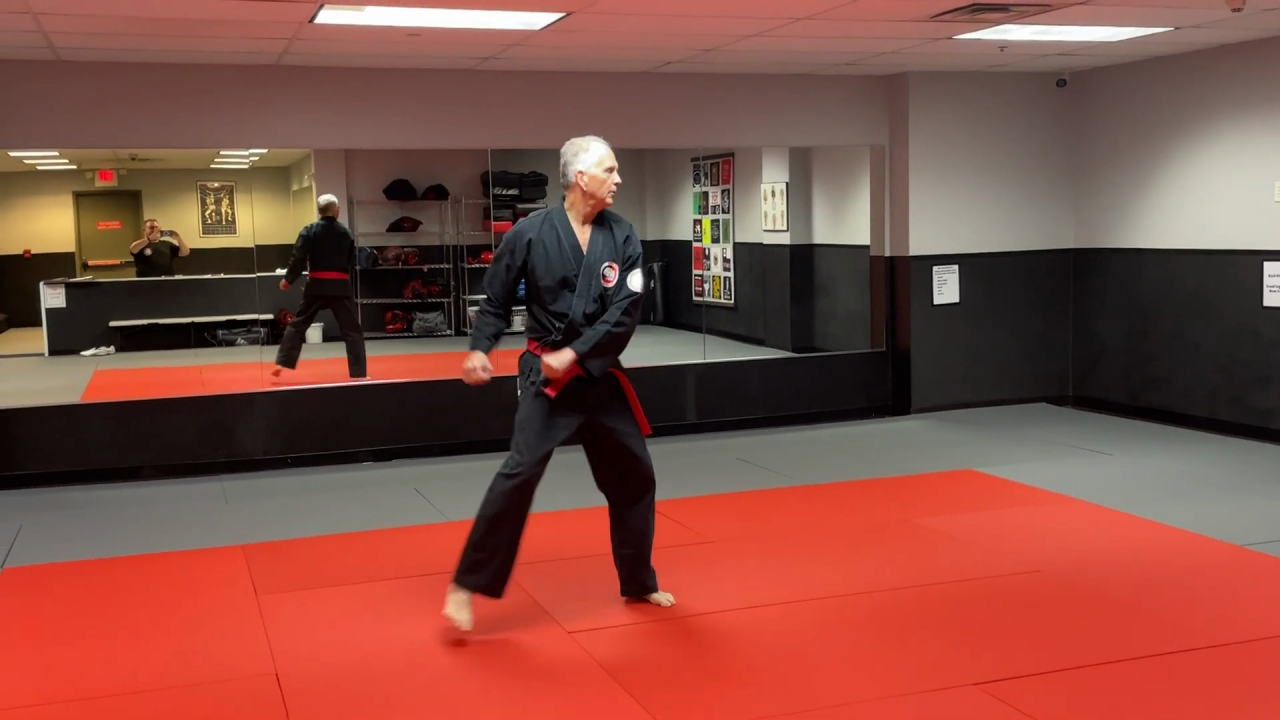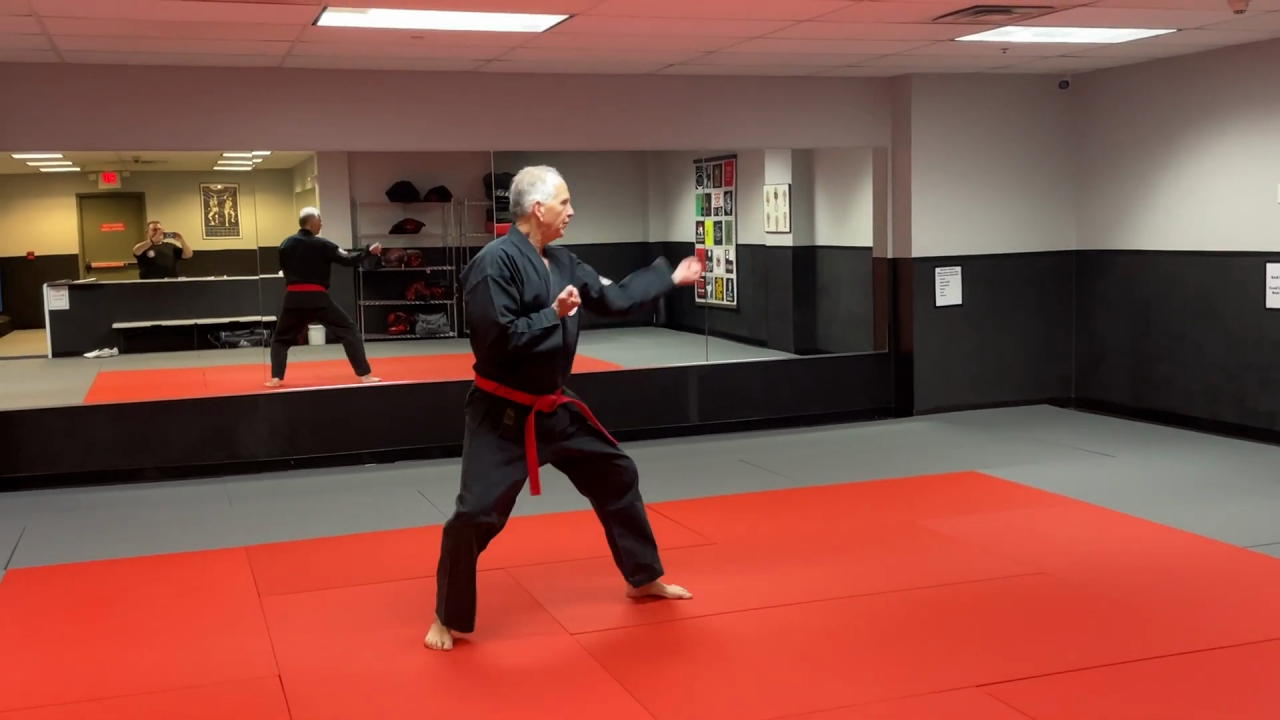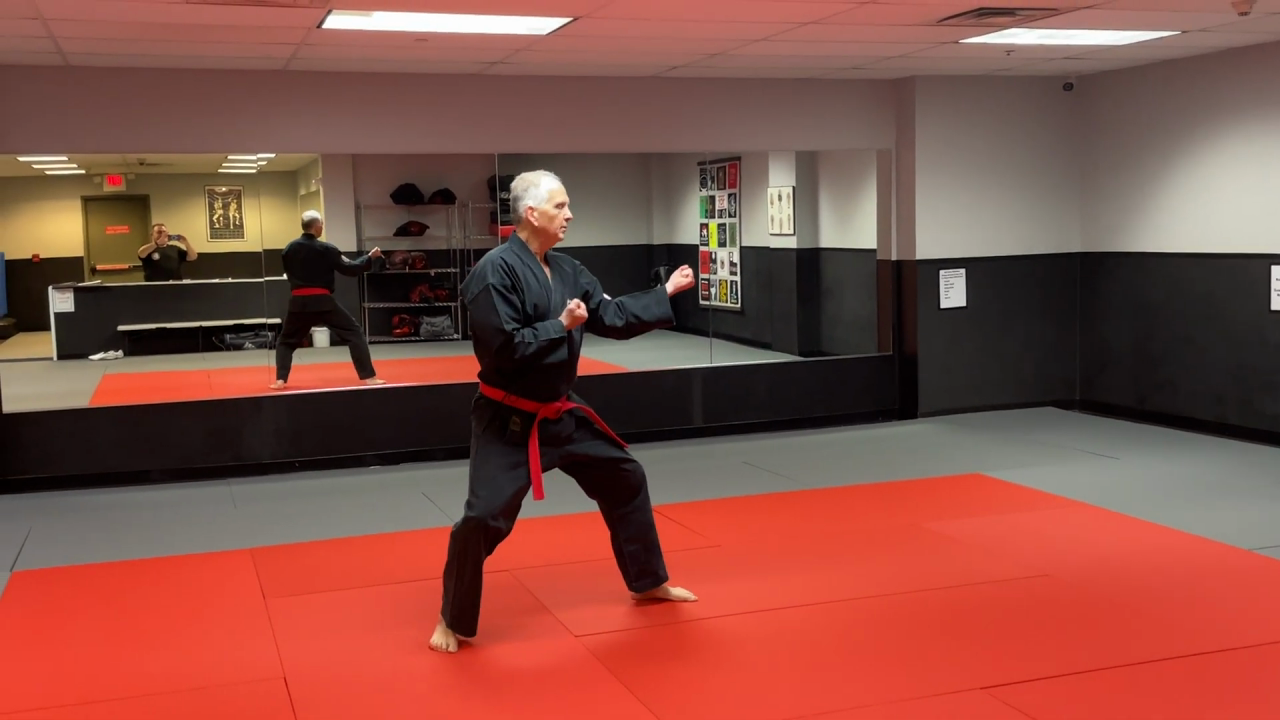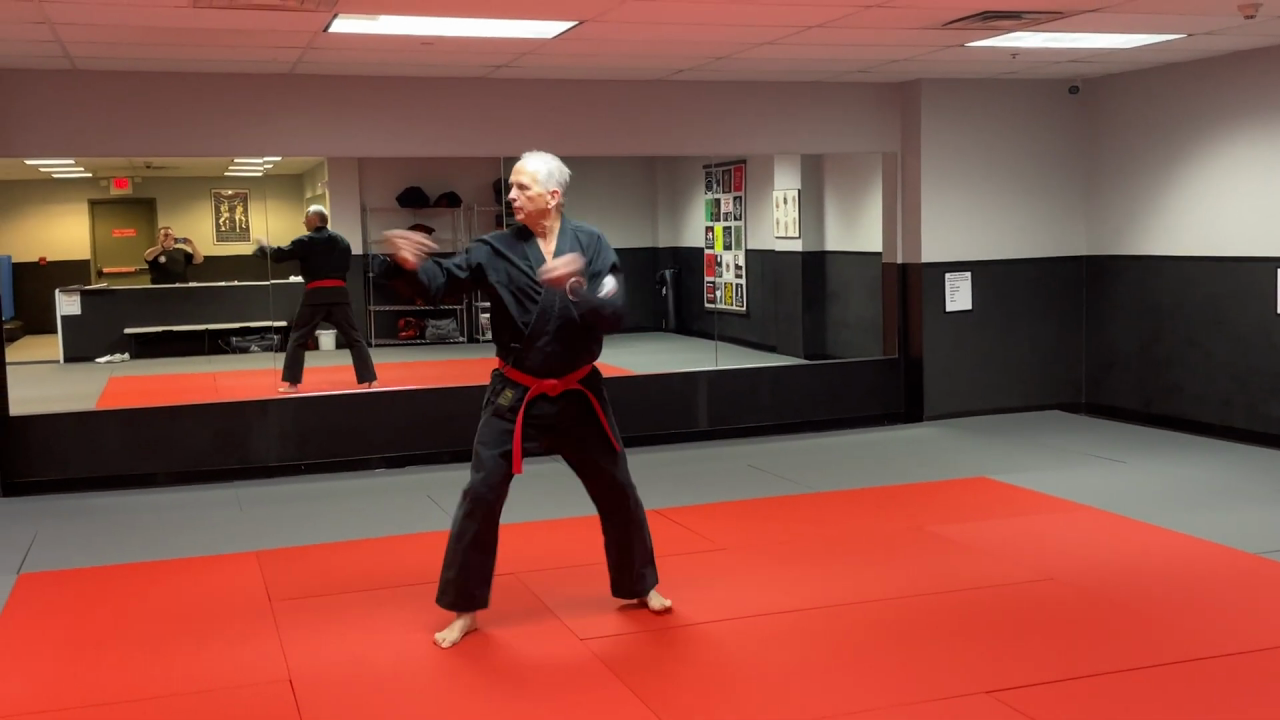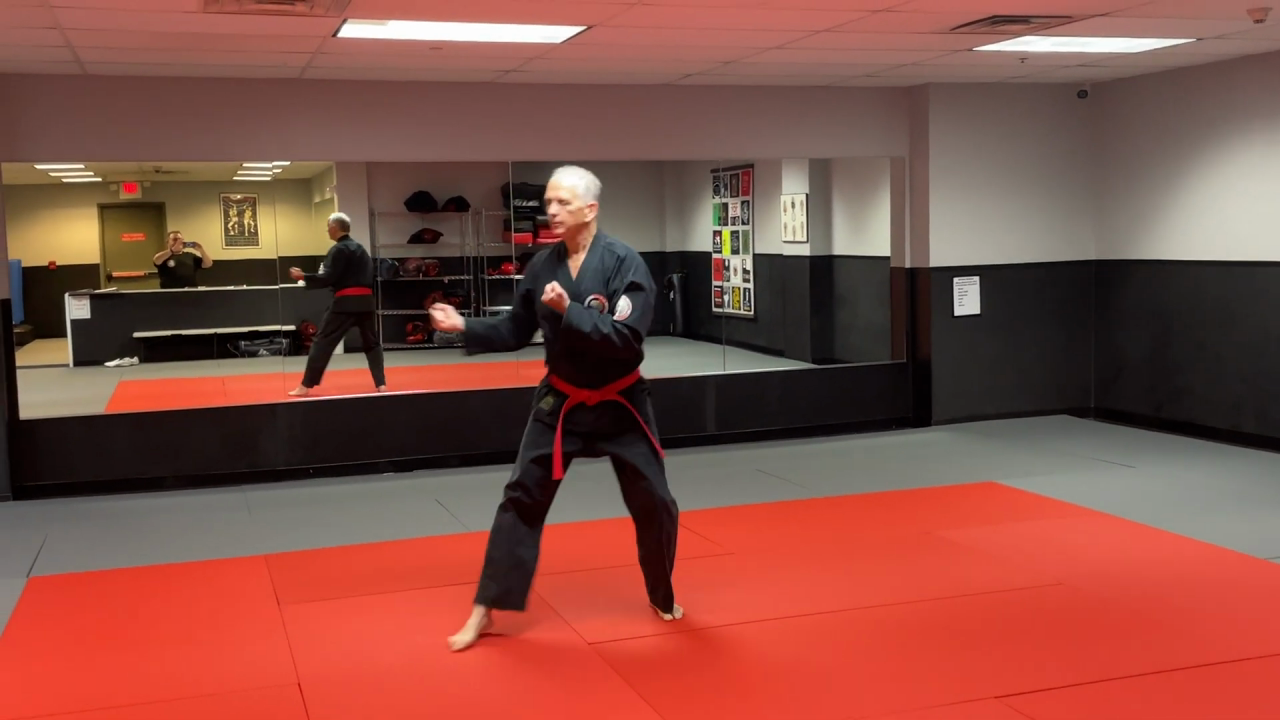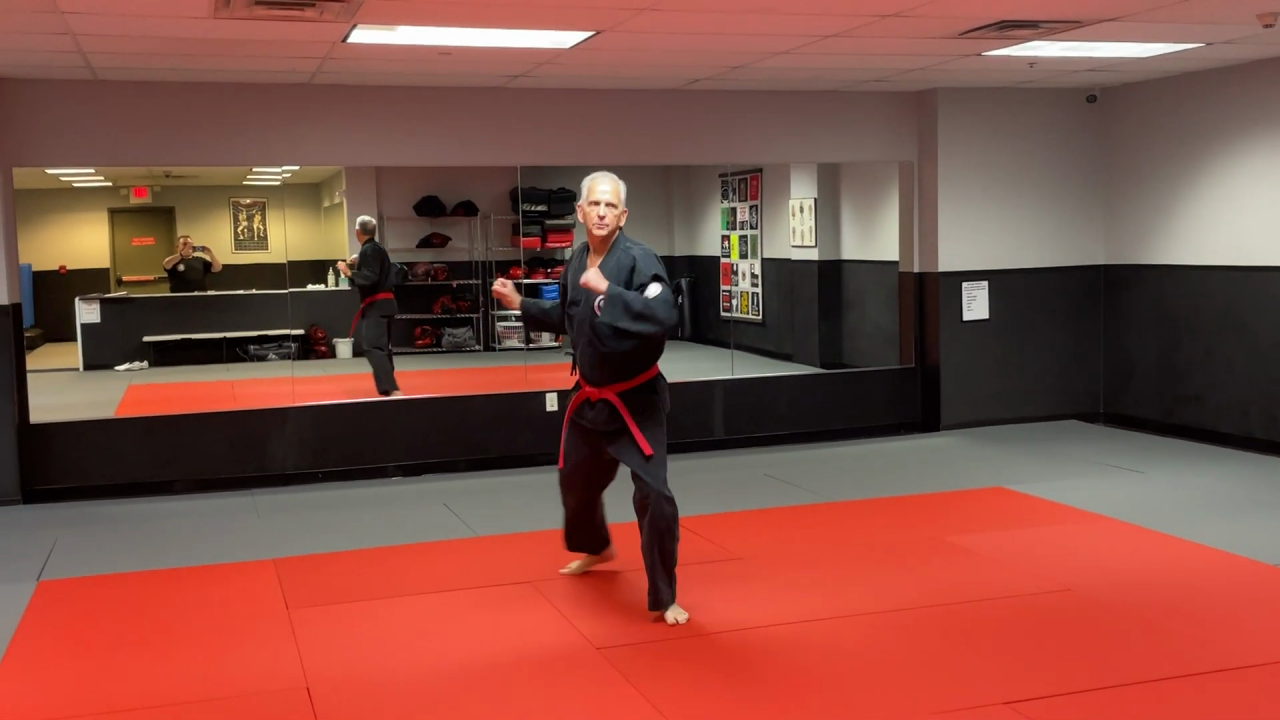
dt=0.4s
person 1, frame 1
left shoulder: (622, 234)
right shoulder: (533, 231)
left elbow: (626, 311)
right elbow: (498, 293)
left wrist: (576, 352)
right wrist: (480, 346)
left hip: (601, 375)
right hip: (545, 375)
left knee: (635, 477)
right knee: (519, 475)
left ankle: (638, 583)
right ankle: (467, 587)
person 1, frame 2
left shoulder: (563, 262)
right shoulder: (494, 262)
left elbow: (612, 298)
right elbow: (499, 338)
left wrist: (671, 276)
right wrist: (553, 314)
left hip: (554, 407)
right hip: (502, 412)
left knee: (617, 475)
right knee: (476, 514)
left ankle: (644, 577)
right ankle: (449, 617)
person 1, frame 3
left shoulder: (566, 269)
right shoulder: (496, 270)
left elbow: (613, 317)
right elbow: (505, 349)
left wrist: (667, 292)
right wrist: (561, 328)
left hip: (562, 412)
right hip: (508, 417)
left knee: (626, 480)
right knee: (484, 517)
left ankle: (650, 582)
right ankle: (454, 621)
person 1, frame 4
left shoulder: (592, 245)
right shoulder: (498, 246)
left elbow: (610, 316)
right elbow: (444, 282)
left wrist: (575, 287)
right wrist: (414, 262)
left hip: (577, 393)
right hip: (515, 394)
left knee: (615, 492)
right knee: (481, 497)
left ankle: (639, 586)
right ankle: (464, 609)
person 1, frame 5
left shoulder: (623, 263)
right shoulder: (542, 263)
left elbow: (624, 338)
right elbow: (517, 329)
left wrist: (565, 309)
right wrist: (465, 327)
left hip: (619, 402)
right hip: (562, 400)
left knee: (655, 504)
right knee: (522, 497)
left ankle: (662, 598)
right ankle: (487, 610)
person 1, frame 6
left shoulder: (637, 259)
right shoulder: (579, 261)
left elbow: (662, 318)
left wrist: (610, 292)
right wrist: (520, 301)
left hip: (636, 397)
right hip: (591, 394)
left knee: (654, 494)
right knee: (577, 480)
left ankle: (665, 597)
right ankle: (595, 549)
person 2, frame 1
left shoulder: (310, 230)
right shoulder: (345, 232)
left elbow: (298, 257)
right elbow: (351, 261)
left wrist: (289, 279)
left hip: (316, 285)
right hip: (340, 286)
left knee: (298, 325)
right knee: (352, 330)
left ankle: (282, 363)
right ankle: (359, 373)
person 2, frame 2
left shoulder: (286, 245)
right shoulder: (322, 245)
right elbow: (347, 260)
right wrist: (369, 252)
left hip: (294, 299)
right hip: (317, 298)
left knee: (281, 338)
right knee: (349, 331)
left ankle: (276, 377)
right ankle: (364, 374)
person 2, frame 3
left shoulder: (290, 249)
right shoulder: (326, 249)
right elbow: (350, 269)
right wrist: (370, 257)
left hip: (299, 302)
right hip: (323, 301)
left knee: (286, 340)
right knee: (354, 334)
left ankle: (280, 379)
right ankle: (369, 376)
person 2, frame 4
left shoulder: (307, 241)
right shoulder: (341, 241)
left elbow: (282, 255)
right elbow: (345, 264)
left wrist: (263, 247)
left hip: (316, 294)
right hip: (340, 294)
left knee: (298, 338)
right knee: (354, 337)
left ankle: (291, 383)
right ankle: (370, 379)
person 2, frame 5
left shoulder: (339, 249)
right shoulder: (361, 249)
left elbow: (329, 278)
left wrist: (303, 276)
left hip: (347, 302)
right hip: (366, 301)
left knee: (322, 342)
right knee: (372, 343)
left ankle: (306, 387)
right ankle: (380, 384)
person 2, frame 6
left shoulder: (369, 250)
right shoulder: (376, 248)
left elbow: (370, 278)
left wrist: (349, 272)
right wrist: (359, 265)
left hip: (376, 305)
right hip: (384, 303)
left knee: (373, 347)
right knee: (381, 347)
left ankle: (391, 390)
right ankle: (389, 388)
